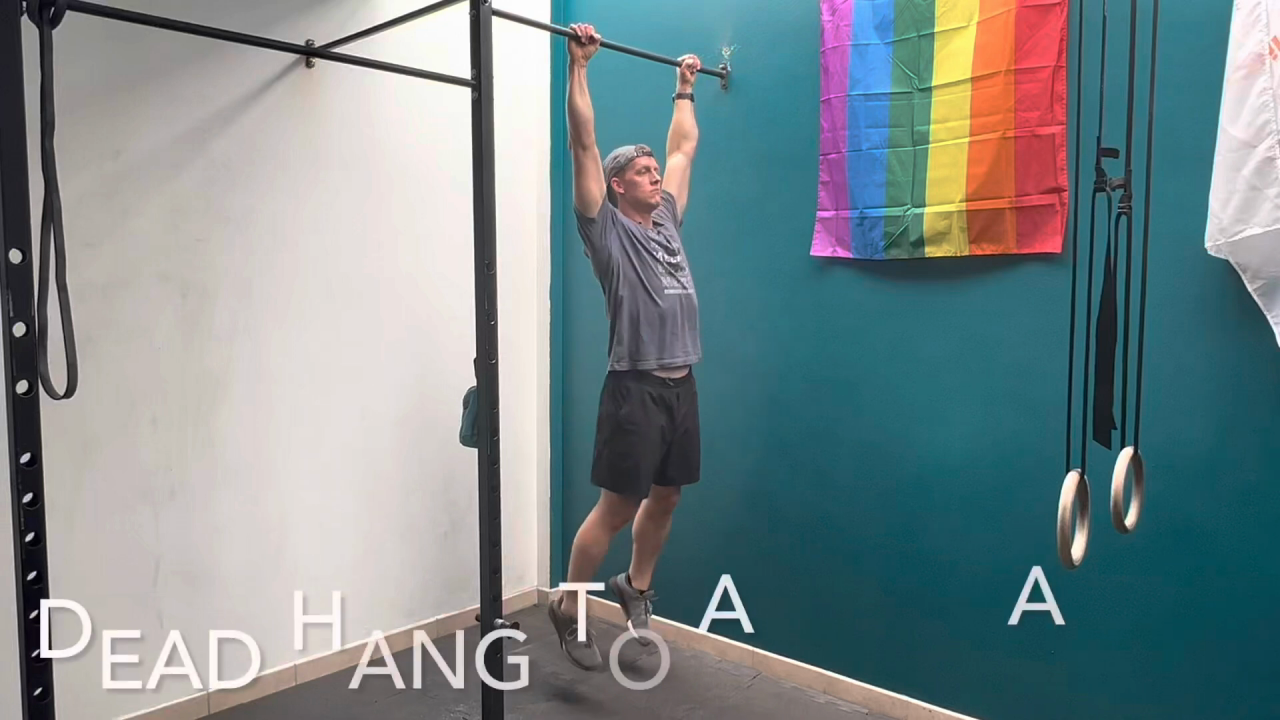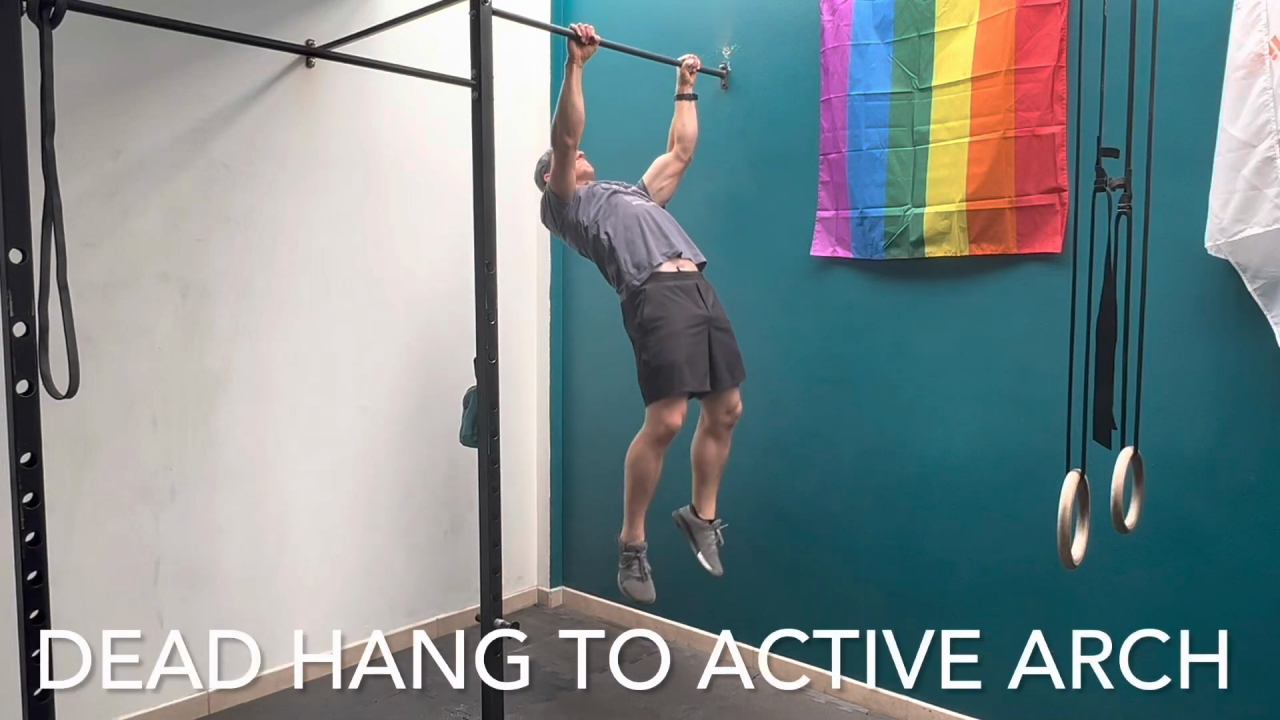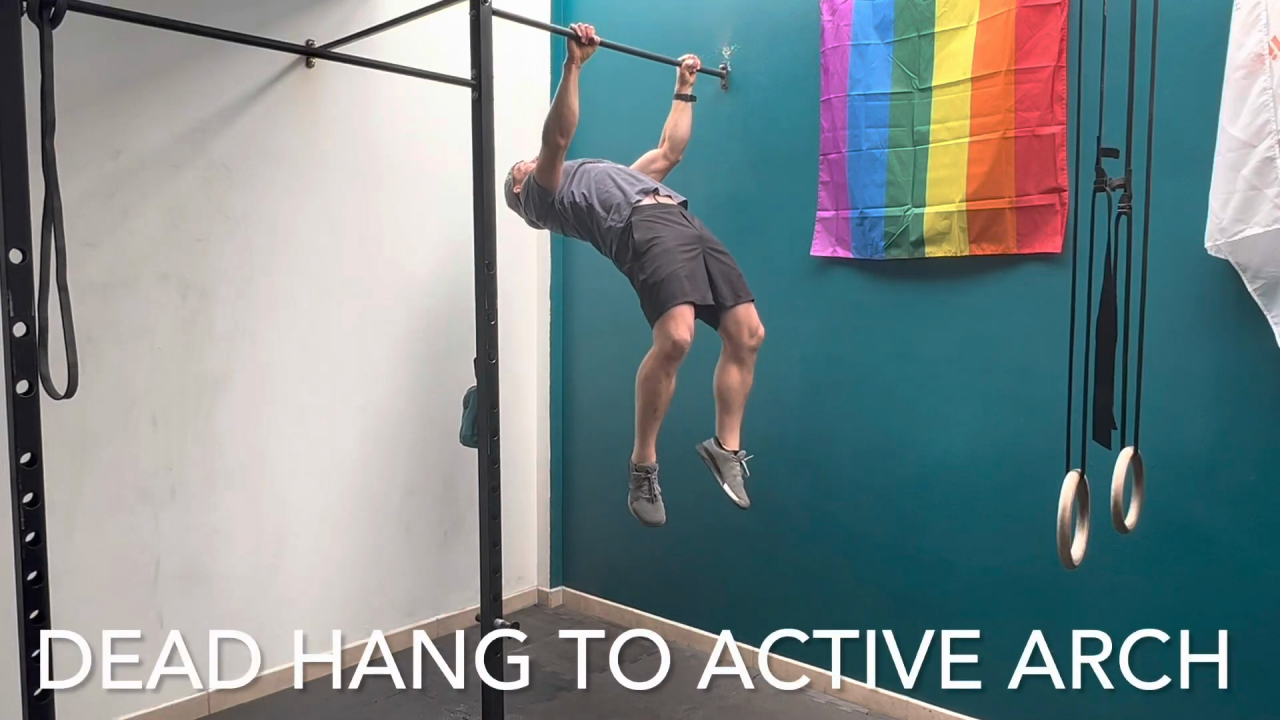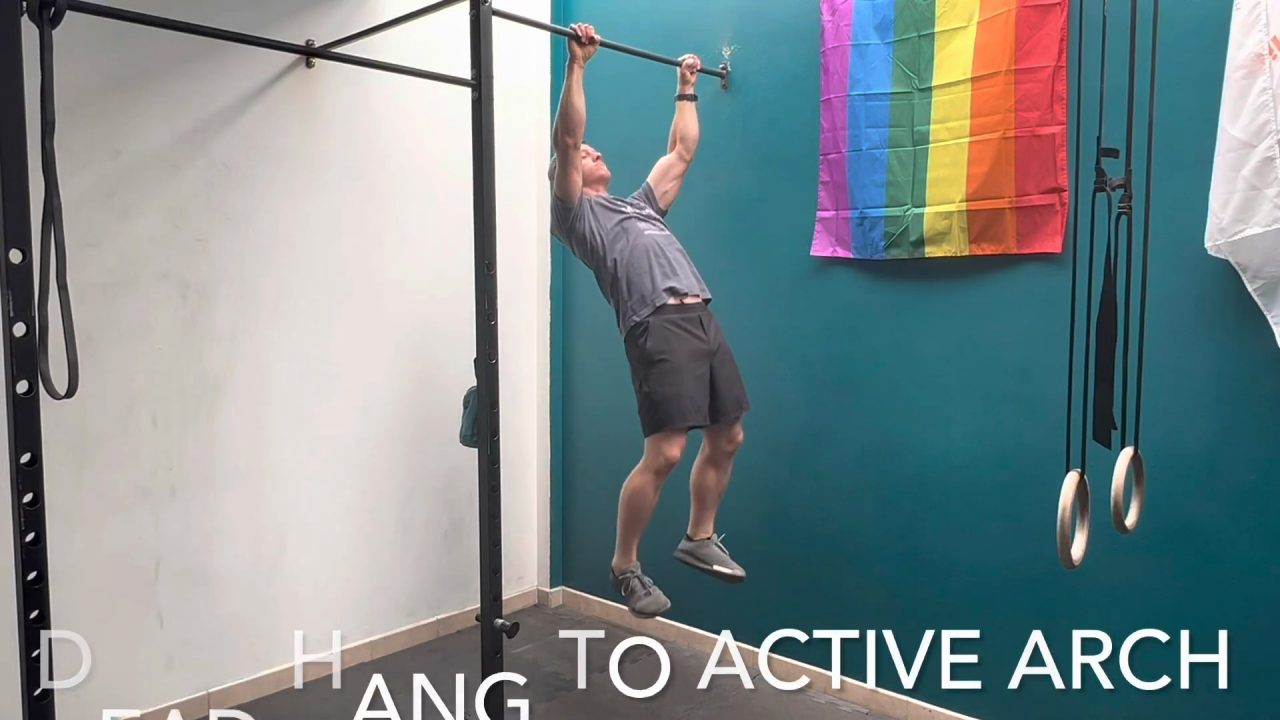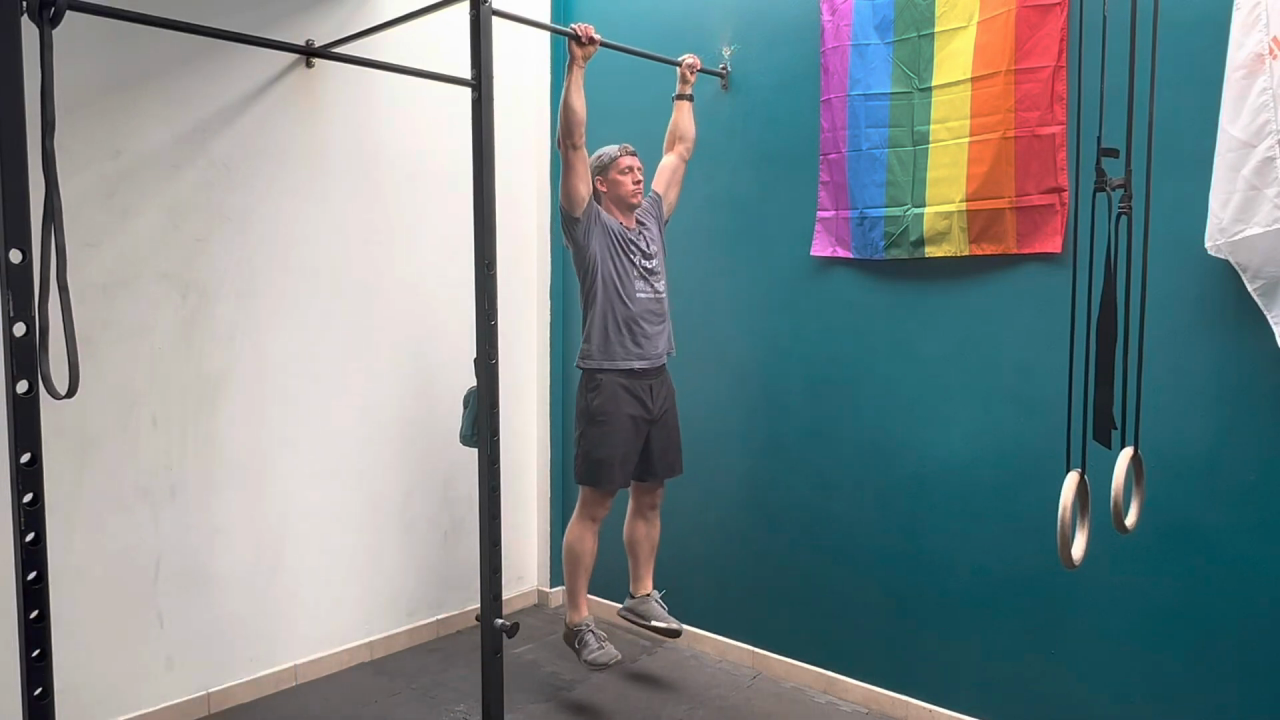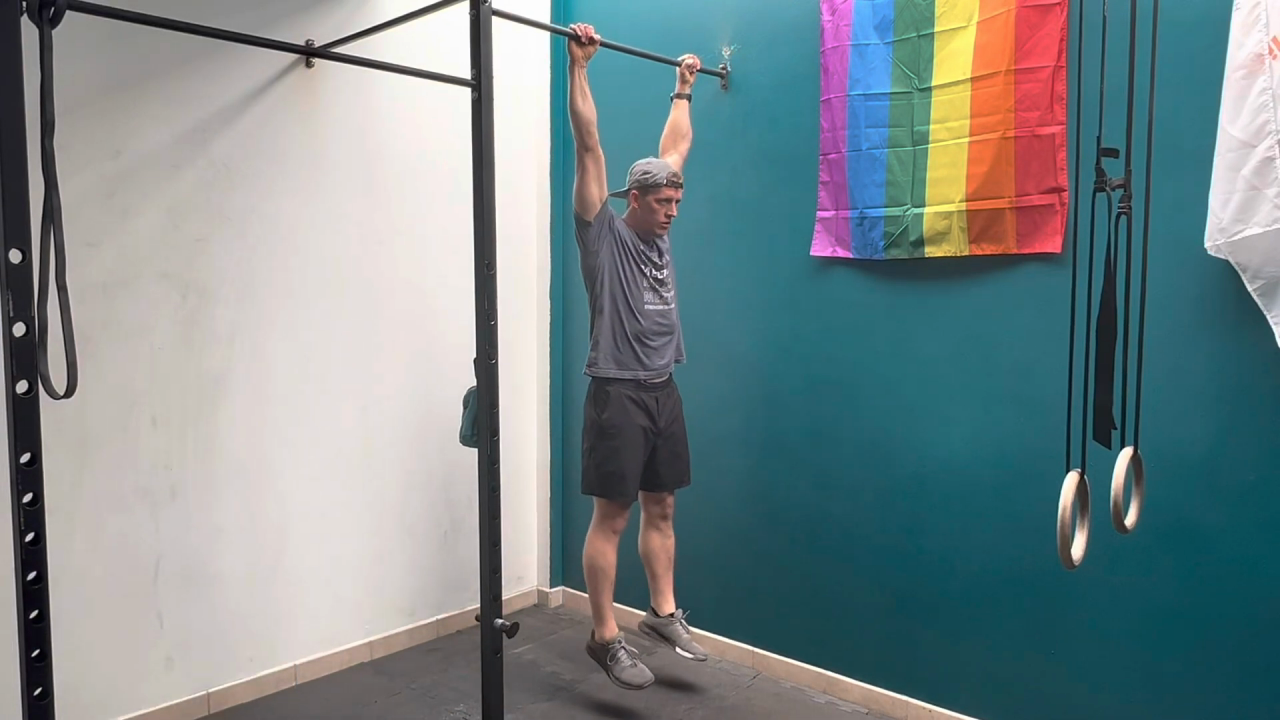
dt=0.7s
person 1, frame 1
left shoulder: (666, 219)
right shoulder: (604, 226)
left elbow: (684, 146)
right elbow: (583, 147)
left wrist: (683, 87)
right wrist: (579, 63)
left hip: (681, 385)
right hip: (636, 389)
left knee: (665, 499)
right knee: (617, 508)
left ankle: (635, 586)
right ankle: (569, 609)
person 1, frame 2
left shoulder: (632, 192)
right shoulder: (564, 206)
left elbow: (680, 151)
right elbow: (564, 138)
left wrist: (685, 88)
right wrist: (576, 64)
left hip: (699, 290)
right hip: (655, 296)
left knee: (725, 411)
right knee: (665, 422)
left ankle: (702, 516)
right ankle: (632, 544)
person 1, frame 3
left shoulder: (606, 175)
right shoulder: (542, 198)
left elbow: (669, 154)
right elbow: (557, 138)
left wrist: (684, 87)
right wrist: (574, 64)
left hip: (687, 225)
right hip: (646, 230)
left knee: (747, 334)
right knee: (675, 339)
left ankle: (726, 448)
right ankle: (643, 465)
person 1, frame 4
left shoulder: (639, 204)
right shoulder: (574, 213)
left elbow: (681, 152)
right elbow: (566, 138)
left wrist: (686, 88)
right wrist: (576, 63)
left hip: (703, 320)
right hip: (659, 328)
left knee: (727, 439)
right knee: (665, 454)
left ankle: (700, 538)
right ankle: (625, 567)
person 1, frame 5
left shoulder: (652, 218)
right shoulder: (588, 224)
left elbow: (680, 149)
right elbow: (570, 144)
left wrist: (684, 87)
right wrist: (577, 64)
left hip: (657, 381)
right hip: (609, 383)
left knee: (649, 499)
right knee: (594, 505)
left ankle: (642, 597)
right ankle: (578, 622)
person 1, frame 6
left shoulder: (659, 230)
right shoulder: (602, 231)
left elbow: (675, 146)
right elbow: (588, 146)
left wrist: (683, 88)
right wrist: (578, 65)
left hip: (663, 392)
right hip: (617, 394)
left knee: (661, 510)
right knee: (611, 517)
left ankle: (665, 615)
right ankle: (605, 637)
